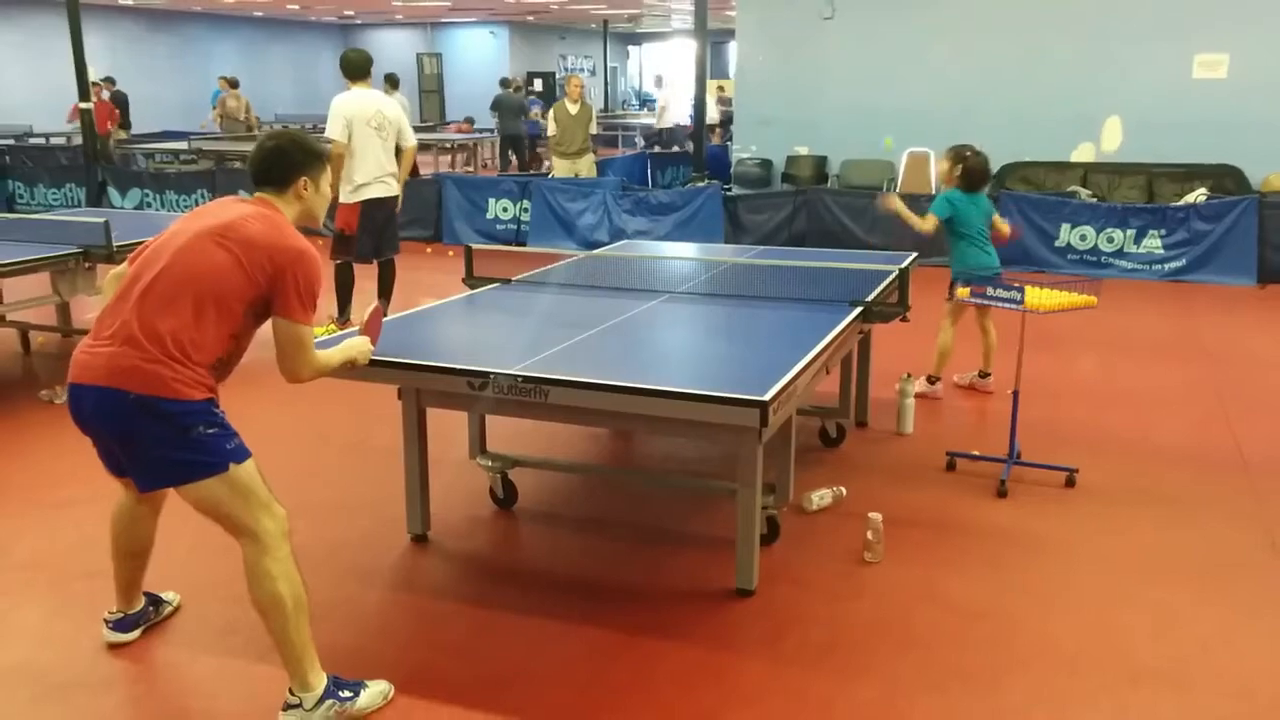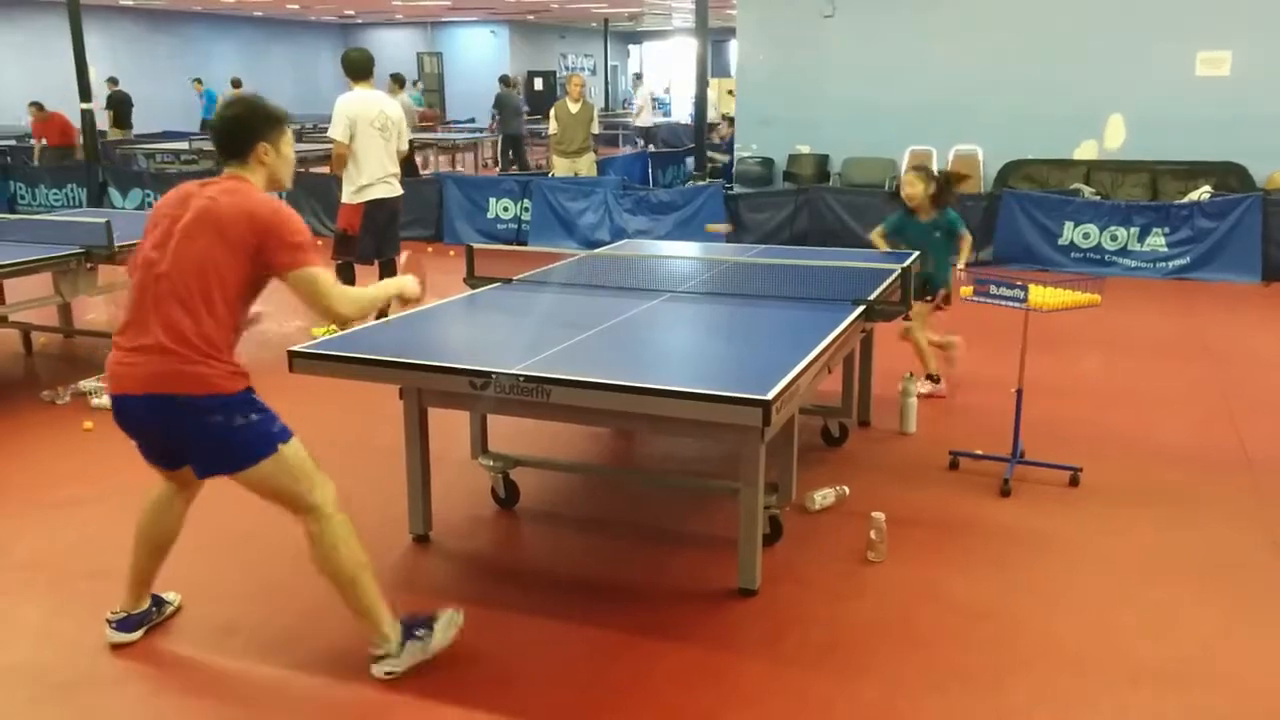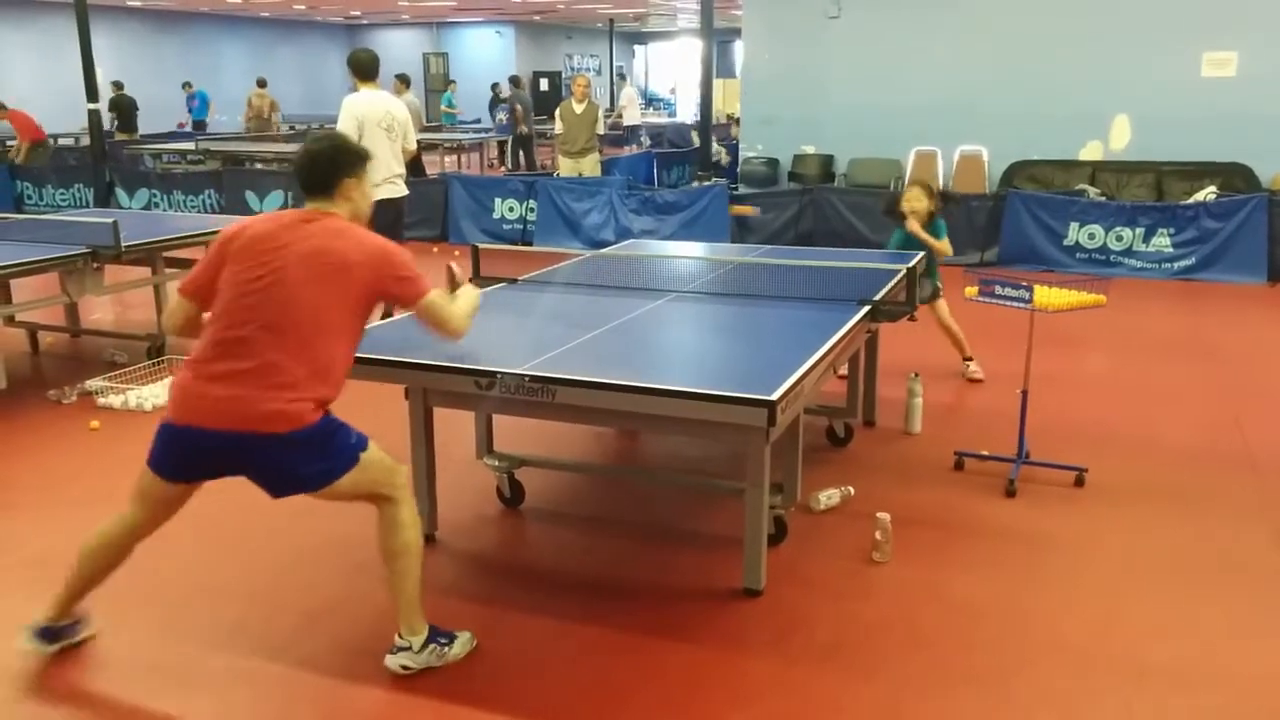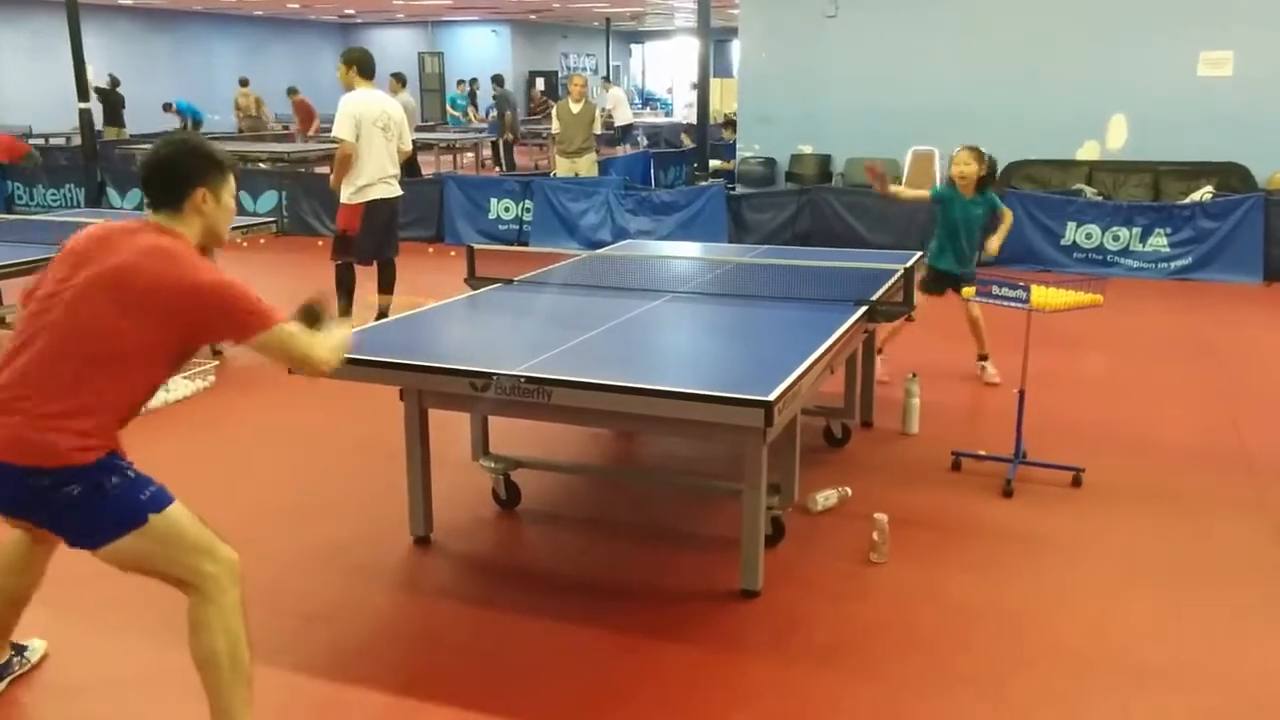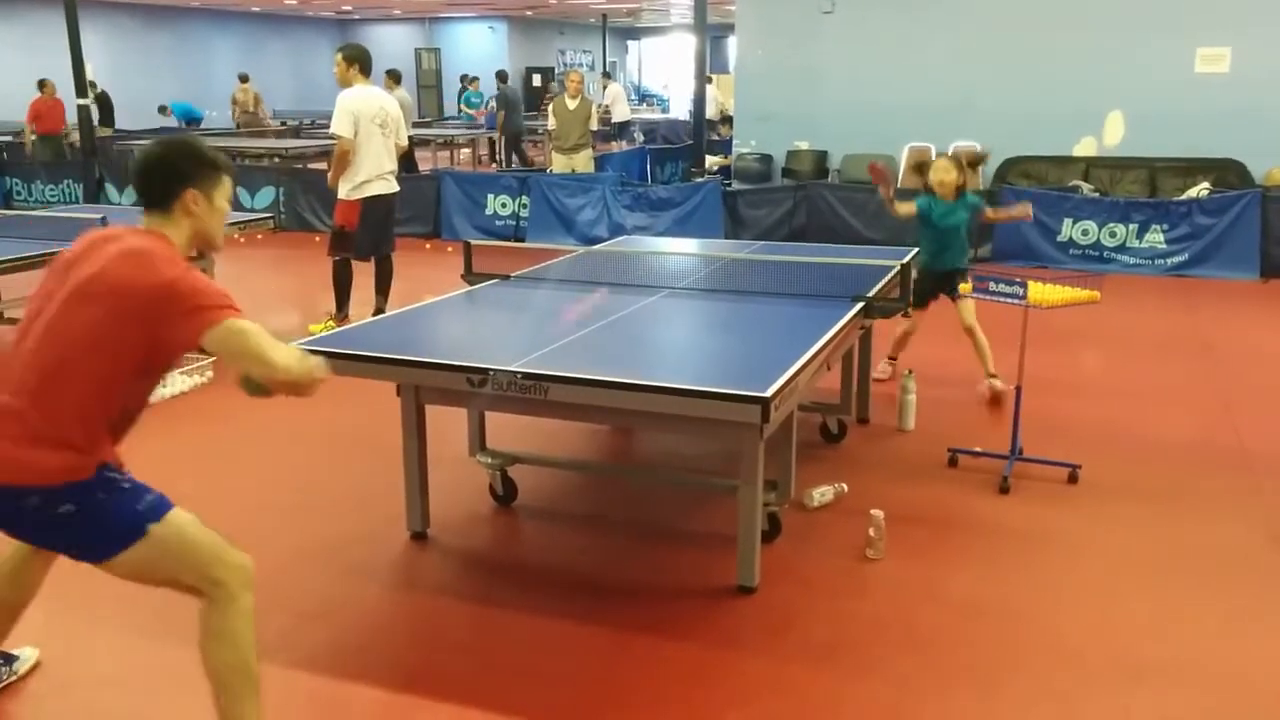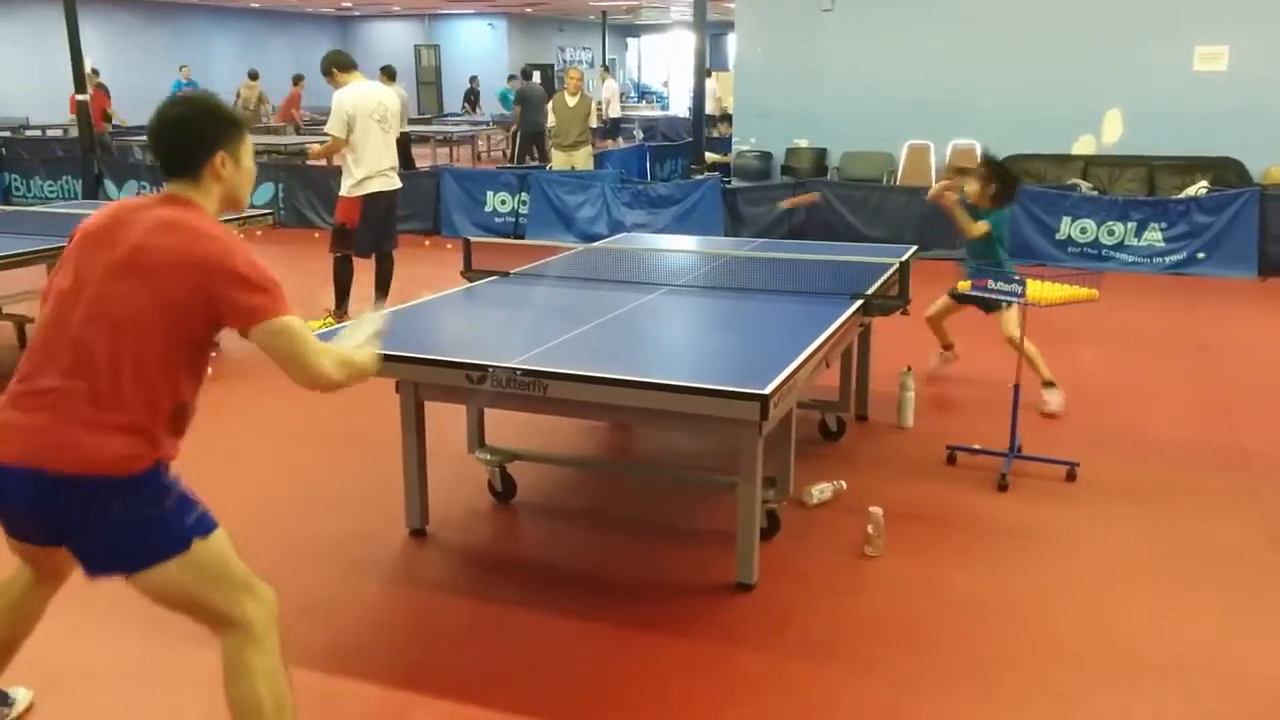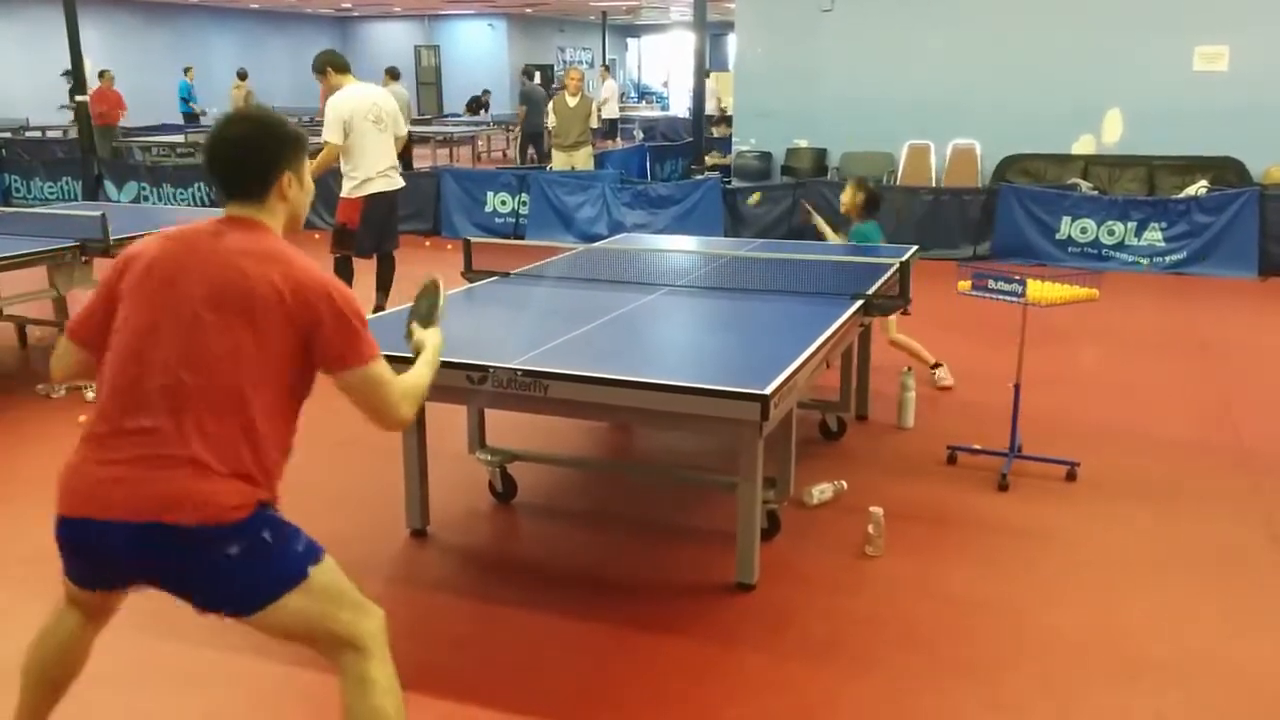
dt=0.7s
person 1, frame 1
left shoulder: (209, 213)
right shoulder: (293, 251)
left elbow: (116, 282)
right elbow: (298, 368)
right wrist: (350, 350)
left hip: (87, 381)
right hip: (158, 395)
left knee: (142, 489)
right knee: (266, 530)
left ankle: (127, 610)
person 1, frame 2
left shoulder: (173, 201)
right shoulder: (267, 215)
right elbow: (338, 307)
right wrist: (396, 286)
left hip: (128, 385)
right hip: (197, 390)
left knee: (180, 482)
right knee: (318, 503)
left ankle: (132, 610)
right ankle: (390, 640)
person 1, frame 3
left shoulder: (240, 235)
right shoulder: (374, 252)
left elbow: (177, 322)
right elbow: (453, 325)
right wrist: (469, 293)
left hip: (194, 413)
right hip: (282, 424)
left knee: (138, 516)
right knee: (394, 490)
left ankle: (59, 621)
right ankle: (411, 640)
person 1, frame 4
left shoulder: (89, 240)
right shoulder: (198, 282)
right elbow: (315, 357)
right wrist: (340, 336)
right hip: (58, 461)
right knee: (216, 574)
person 1, frame 5
left shoulder: (92, 246)
right shoulder: (174, 281)
right elbow: (281, 368)
right wrist: (308, 366)
right hip: (53, 475)
right knee: (230, 580)
person 1, frame 6
left shoulder: (99, 225)
right shoulder: (219, 255)
right elbow: (322, 373)
right wrist: (364, 356)
right hip: (101, 473)
right knee: (249, 616)
person 1, frame 7
left shoulder: (143, 255)
right shoulder: (312, 286)
left elbow: (65, 366)
right elbow: (394, 411)
right wrist: (431, 351)
left hip: (88, 506)
right hip: (205, 520)
left knee: (82, 607)
right knee: (362, 637)
person 2, frame 1
left shoulder: (343, 102)
right shoulder: (390, 104)
left elbow: (338, 151)
right elbow: (410, 148)
left wrist: (334, 183)
right wrist: (398, 183)
left hip: (357, 194)
right hip: (388, 192)
left knee: (343, 258)
right knee: (386, 256)
left ankle: (342, 322)
person 2, frame 2
left shoulder: (347, 102)
right shoulder: (392, 104)
left elbow: (341, 151)
right elbow: (403, 150)
left wrist: (337, 170)
left hip: (360, 194)
right hip: (390, 191)
left knee: (343, 259)
right knee: (387, 257)
left ankle: (343, 321)
right ankle: (383, 315)
person 2, frame 3
left shoulder: (353, 101)
right shoulder: (397, 104)
right elbow: (410, 148)
left hip: (368, 193)
right hip: (396, 190)
right ankle: (389, 312)
person 2, frame 4
left shoulder: (351, 101)
right shoulder: (392, 104)
left elbow: (347, 150)
right elbow: (406, 150)
left wrist: (337, 178)
left hip: (359, 194)
right hip: (390, 191)
left knee: (344, 258)
right knee: (386, 257)
left ankle: (344, 319)
right ankle: (383, 315)
person 2, frame 5
left shoulder: (348, 98)
right shoulder: (389, 100)
left elbow: (345, 147)
right elbow: (401, 145)
left wrist: (334, 175)
left hip: (357, 190)
right hip: (386, 188)
left knee: (341, 255)
right knee: (382, 254)
left ankle: (341, 318)
right ankle: (380, 312)
person 2, frame 6
left shoulder: (344, 96)
right shoulder: (388, 94)
left elbow: (336, 144)
left wrist: (317, 152)
left hip: (359, 187)
right hip: (388, 183)
left knee: (342, 251)
right knee: (384, 250)
left ankle: (340, 314)
right ankle: (379, 309)
person 2, frame 7
left shoulder: (338, 101)
right shoulder: (382, 94)
left elbow: (332, 151)
right elbow: (401, 137)
left wrist: (307, 177)
left hip: (360, 189)
right hip: (389, 185)
left knee: (342, 253)
right knee: (385, 250)
right ankle: (380, 308)
person 3, frame 1
left shoulder: (948, 198)
right shoulder: (982, 198)
left elbow: (926, 228)
right elbow: (1004, 231)
left wrist: (898, 207)
right wrist: (996, 230)
left hip: (968, 271)
right hip: (991, 268)
left knee: (948, 324)
right knee: (985, 322)
left ankle: (932, 381)
right ankle: (985, 376)
person 3, frame 2
left shoulder: (948, 217)
right shoulder: (903, 217)
left elbow: (966, 238)
right elbow: (875, 236)
left wrist: (960, 264)
left hip: (937, 281)
right hip: (914, 278)
left knee: (911, 328)
right knee: (909, 331)
left ankle: (934, 381)
right ankle: (948, 343)
person 3, frame 3
left shoulder: (937, 224)
right shoulder: (901, 236)
left elbow: (947, 252)
left wrist: (920, 234)
left hip: (928, 279)
left knee: (947, 322)
left ankle: (969, 361)
person 3, frame 4
left shoulder: (987, 199)
right shoulder: (945, 193)
left elbow: (1008, 216)
right elbow: (911, 195)
left wrist: (997, 239)
right wrist: (886, 188)
left hip: (965, 267)
right hip: (937, 263)
left knee: (975, 316)
right knee: (911, 312)
left ankle: (984, 361)
right ankle: (877, 354)
person 3, frame 5
left shoulder: (969, 202)
right shoulder: (926, 204)
left elbow: (991, 216)
right elbow: (902, 210)
left wrist: (1017, 213)
right wrist: (889, 198)
left hip: (956, 272)
right hip: (928, 272)
left knee: (970, 324)
right knee: (910, 325)
left ankle: (993, 379)
right ankle: (890, 361)
person 3, frame 6
left shoulder: (1000, 212)
right shoulder: (969, 204)
left elbow: (972, 233)
right elbow: (934, 195)
left wrist: (953, 207)
right wrist: (943, 186)
right hip: (972, 279)
left knee: (1012, 335)
right knee: (931, 317)
left ankle: (1050, 387)
right ankle: (948, 351)
person 3, frame 7
left shoulder: (868, 230)
right shoulder: (856, 227)
right elbow: (840, 245)
right wrist: (820, 223)
left knee: (892, 337)
left ankle: (937, 367)
